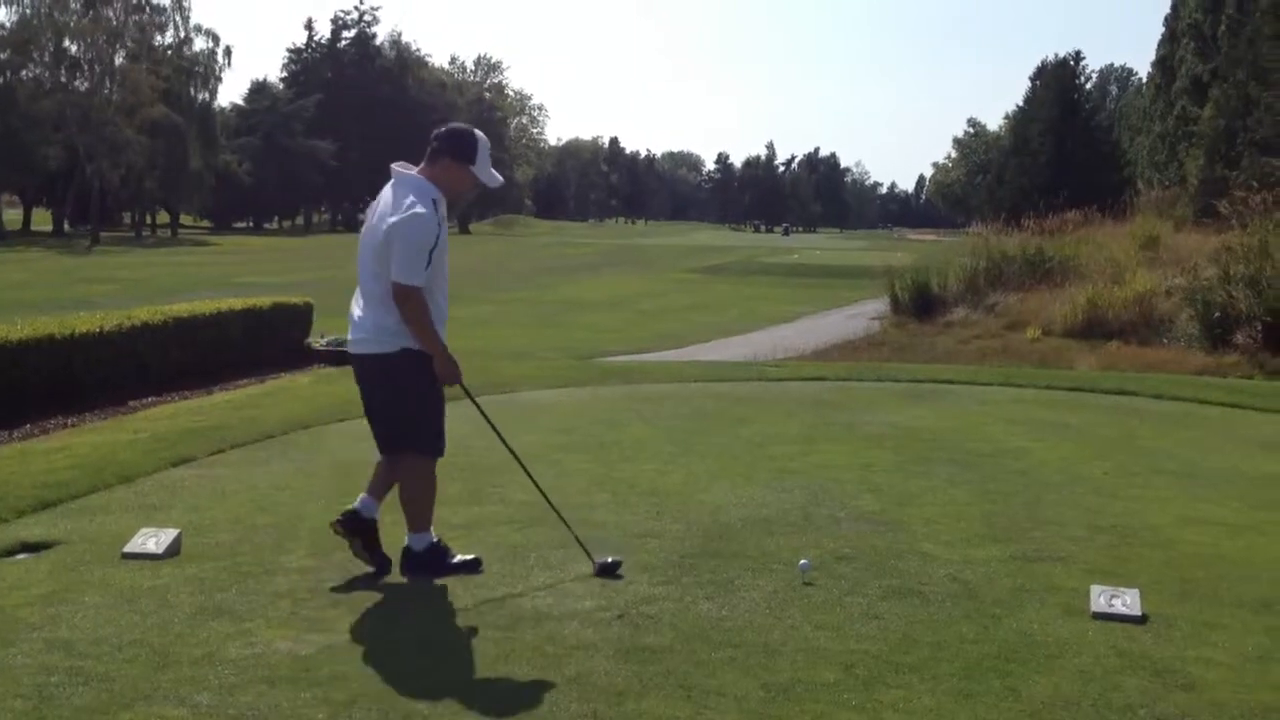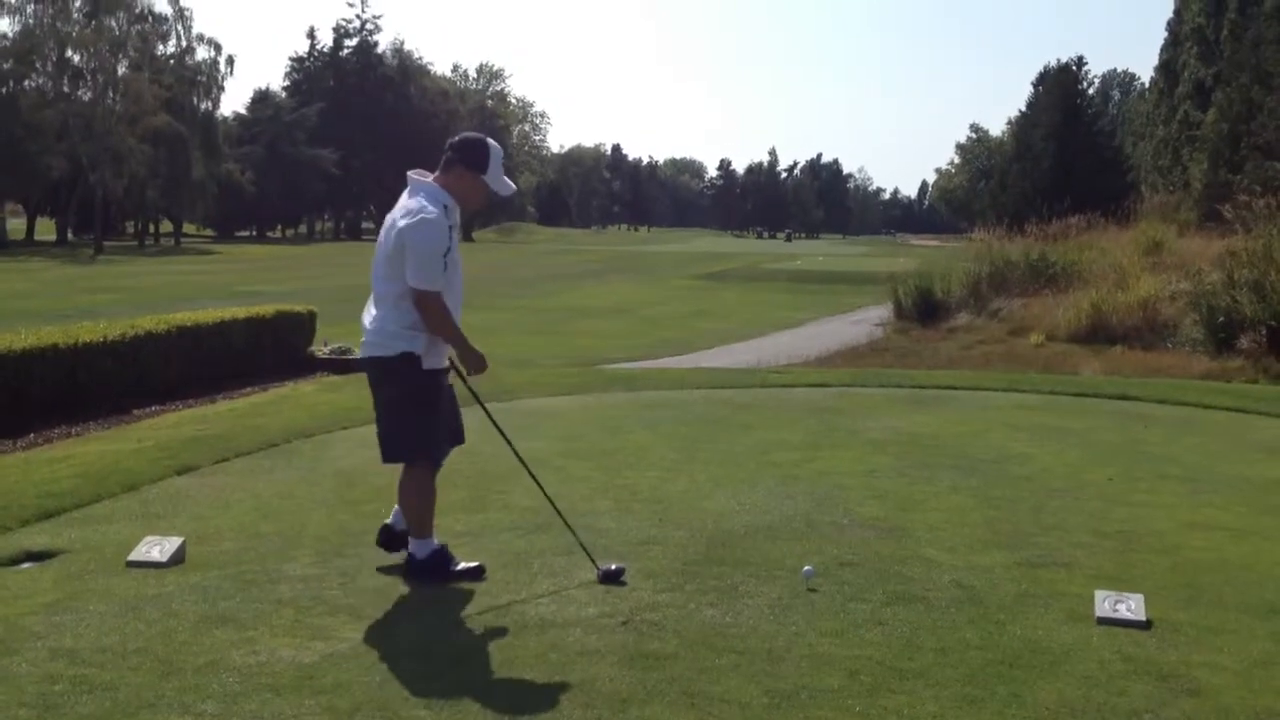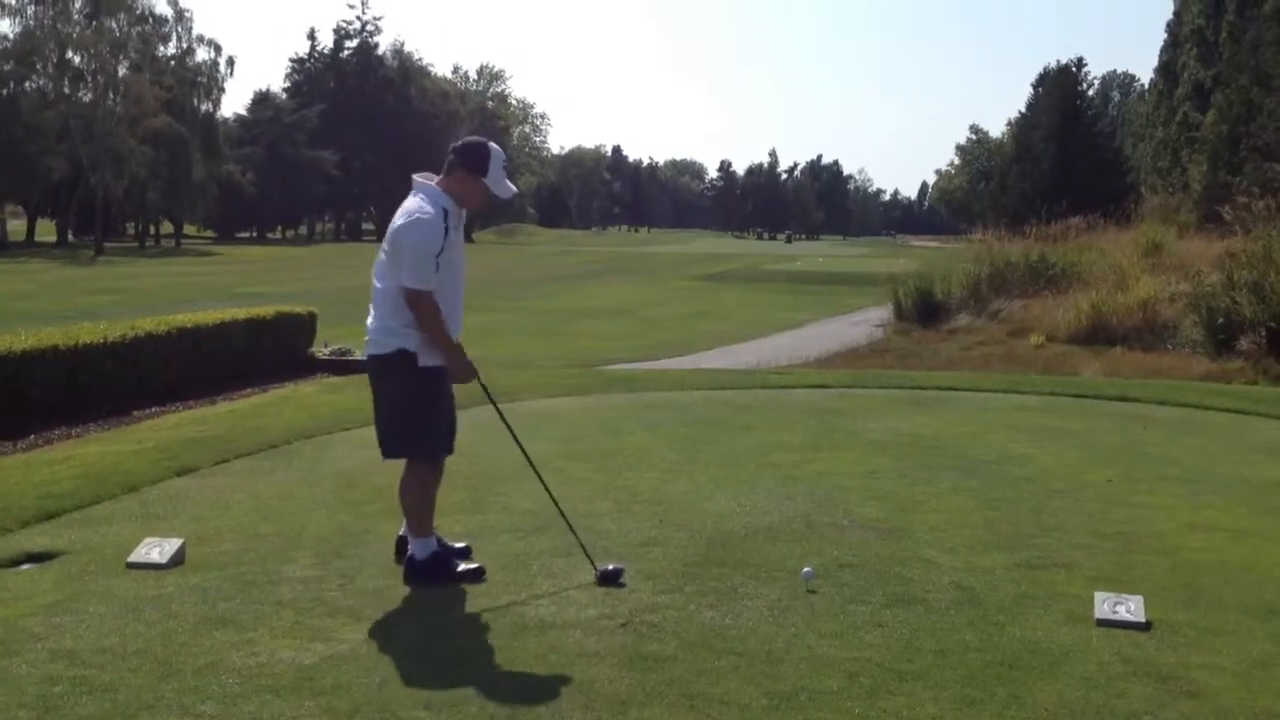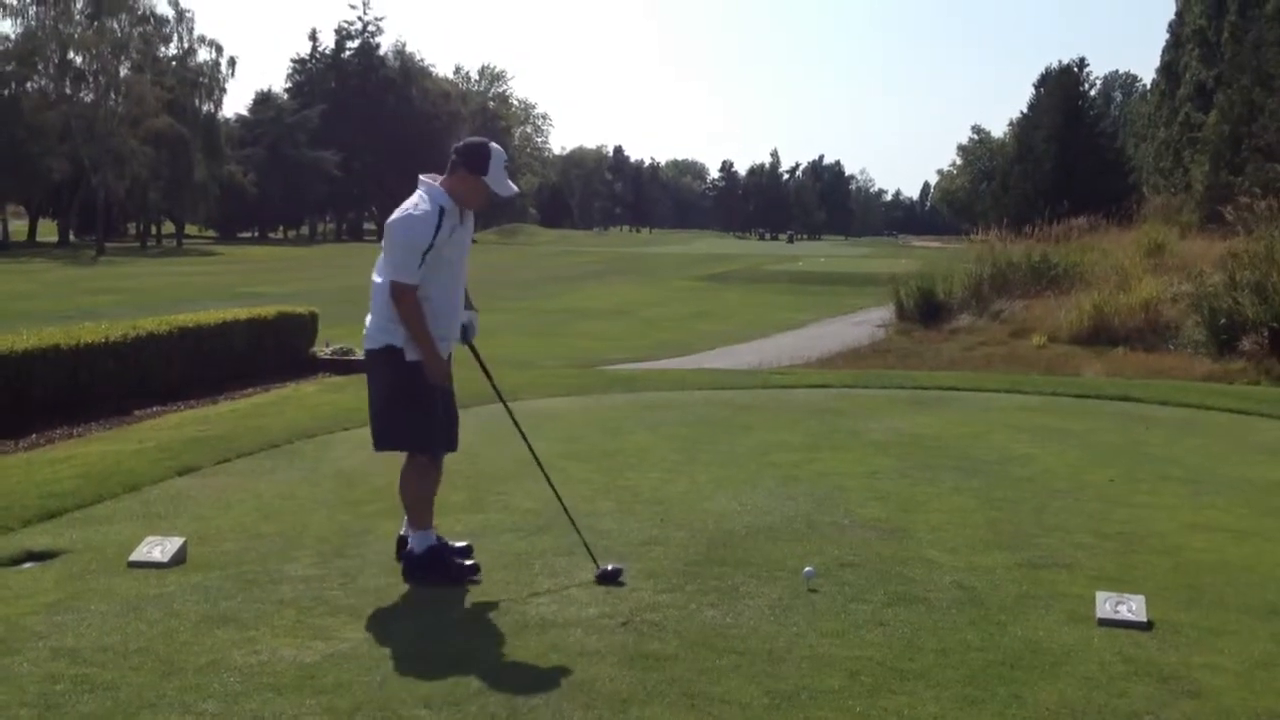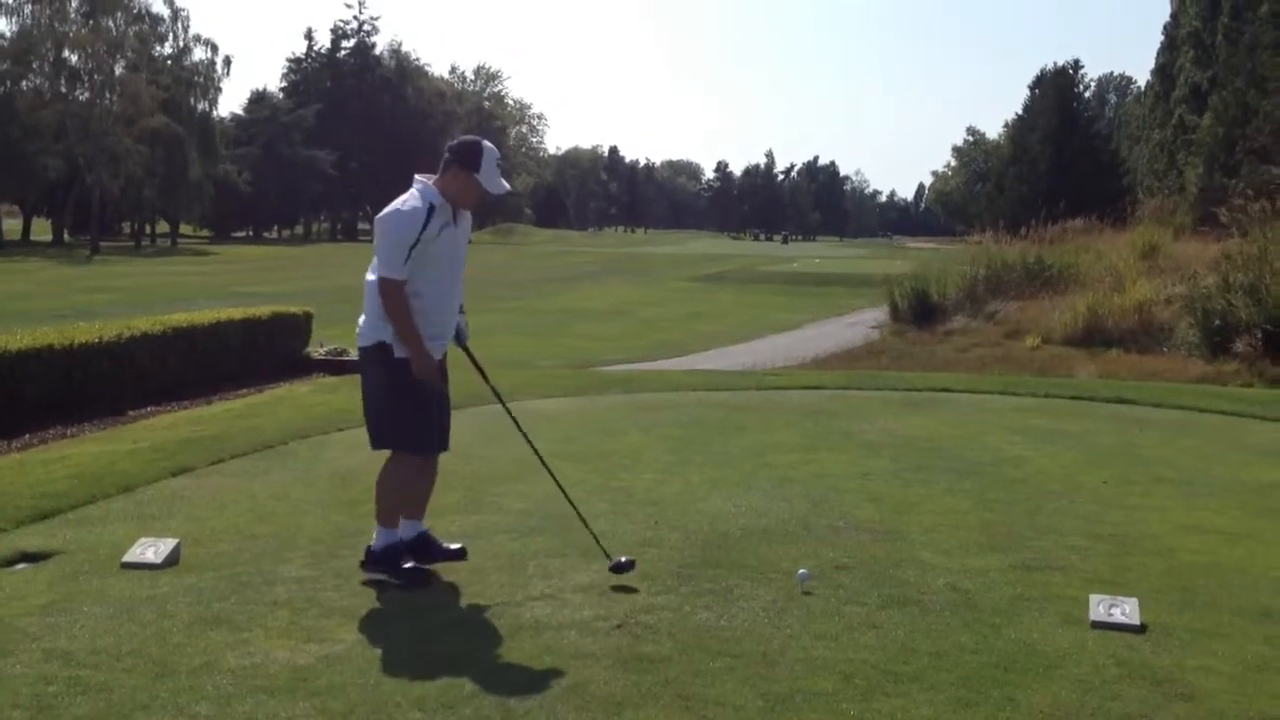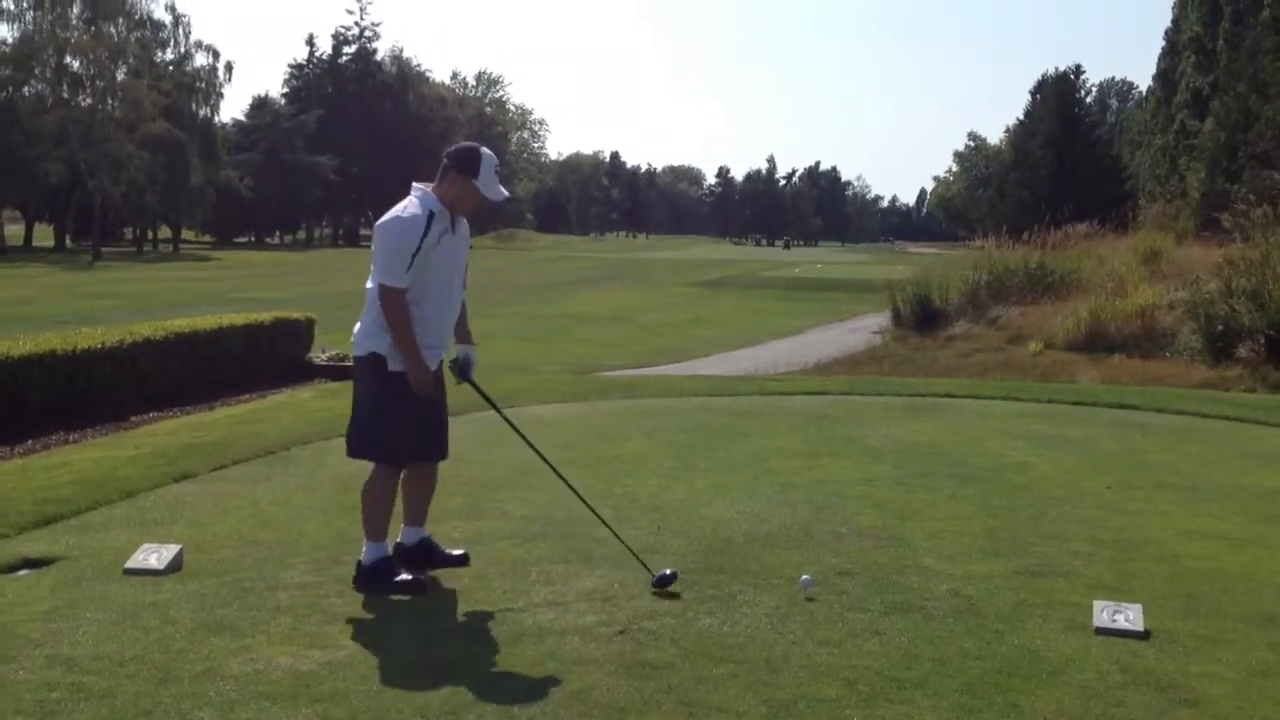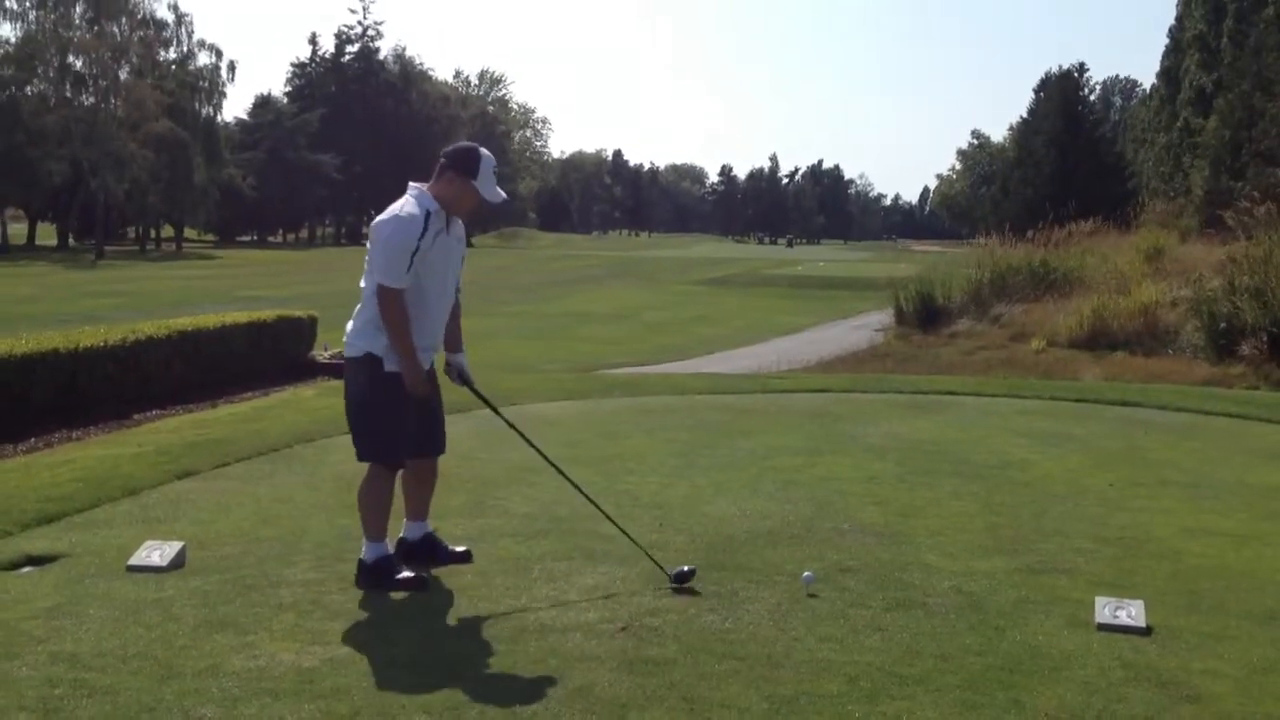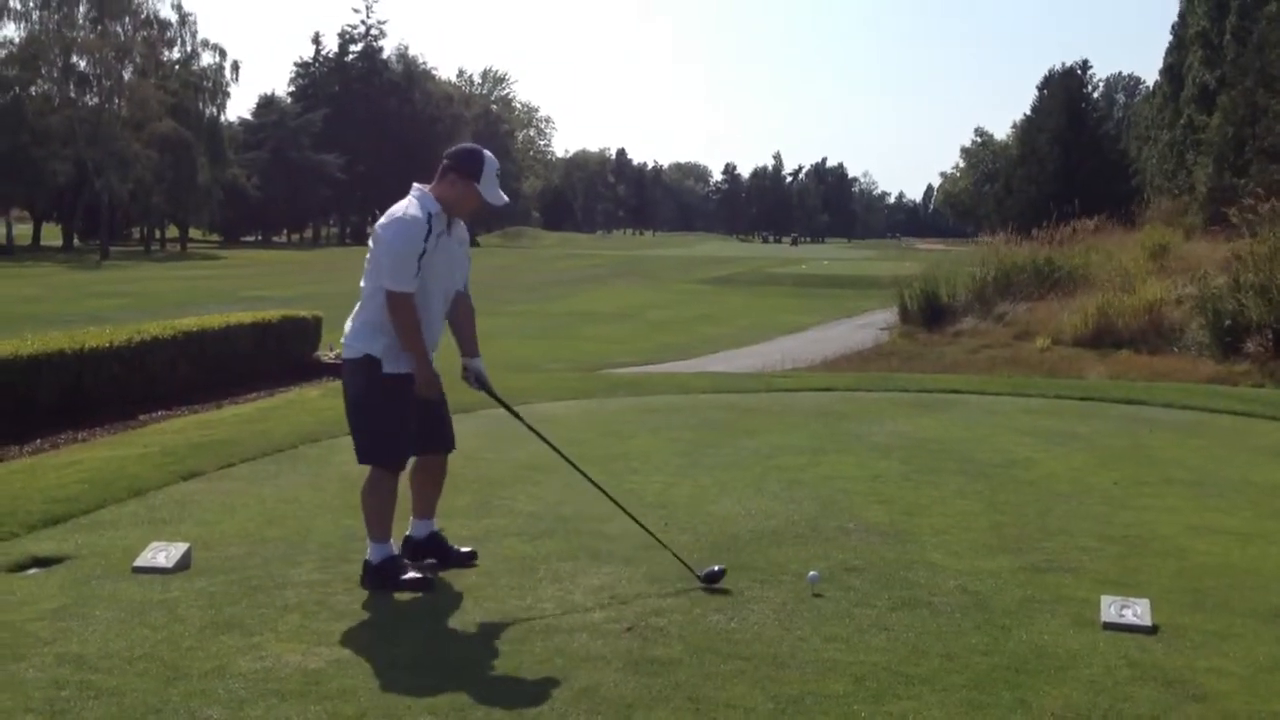
dt=0.2s
person 1, frame 1
left shoulder: (404, 193)
right shoulder: (418, 215)
right elbow: (408, 296)
right wrist: (441, 356)
left hip: (379, 343)
right hip: (399, 349)
left knee: (408, 445)
right knee: (420, 450)
left ankle: (363, 515)
right ankle: (420, 548)
person 1, frame 2
left shoulder: (431, 205)
right shoulder: (428, 221)
right elbow: (426, 301)
left wrist: (453, 349)
right wrist: (466, 350)
left hip: (412, 350)
right hip: (404, 354)
left knee: (433, 448)
right knee: (422, 456)
left ankle: (401, 526)
right ankle: (423, 555)
person 1, frame 3
left shoulder: (447, 211)
right shoulder: (423, 221)
right elbow: (417, 300)
left wrist: (449, 353)
right wrist: (455, 355)
left hip: (426, 352)
right hip: (405, 353)
left knee: (434, 452)
right knee: (422, 455)
left ankle: (416, 537)
right ankle: (422, 557)
person 1, frame 4
left shoulder: (460, 213)
right shoulder: (417, 219)
right elbow: (402, 294)
left wrist: (465, 309)
right wrist: (429, 356)
left hip: (431, 350)
right hip: (401, 352)
left knee: (435, 449)
right knee: (420, 451)
left ankle: (420, 537)
right ankle: (421, 551)
person 1, frame 5
left shoulder: (460, 216)
right shoulder: (406, 216)
right elbow: (390, 289)
left wrist: (457, 316)
right wrist: (415, 352)
left hip: (429, 350)
right hip: (394, 351)
left knee: (428, 448)
right knee: (406, 449)
left ankle: (412, 535)
right ankle: (383, 547)
person 1, frame 6
left shoulder: (458, 225)
right shoulder: (406, 223)
right elbow: (391, 298)
left wrist: (463, 344)
right wrist: (413, 363)
left hip: (427, 361)
right hip: (389, 361)
left knee: (426, 457)
right knee: (390, 461)
left ankle: (414, 542)
right ankle: (373, 561)
person 1, frame 7
left shoulder: (453, 226)
right shoulder: (403, 223)
right elbow: (389, 300)
left wrist: (455, 354)
right wrist: (410, 366)
left hip: (416, 359)
right hip: (380, 359)
left knee: (426, 453)
right knee: (385, 461)
left ankle: (415, 538)
right ankle: (375, 559)
person 1, frame 8
left shoulder: (455, 230)
right shoulder: (406, 224)
left elbow: (457, 299)
right elbow: (399, 303)
left wrist: (471, 358)
right wrist: (423, 369)
left hip: (414, 362)
right hip: (378, 360)
left knee: (435, 450)
right knee: (387, 463)
left ankle: (422, 536)
right ankle: (380, 560)
